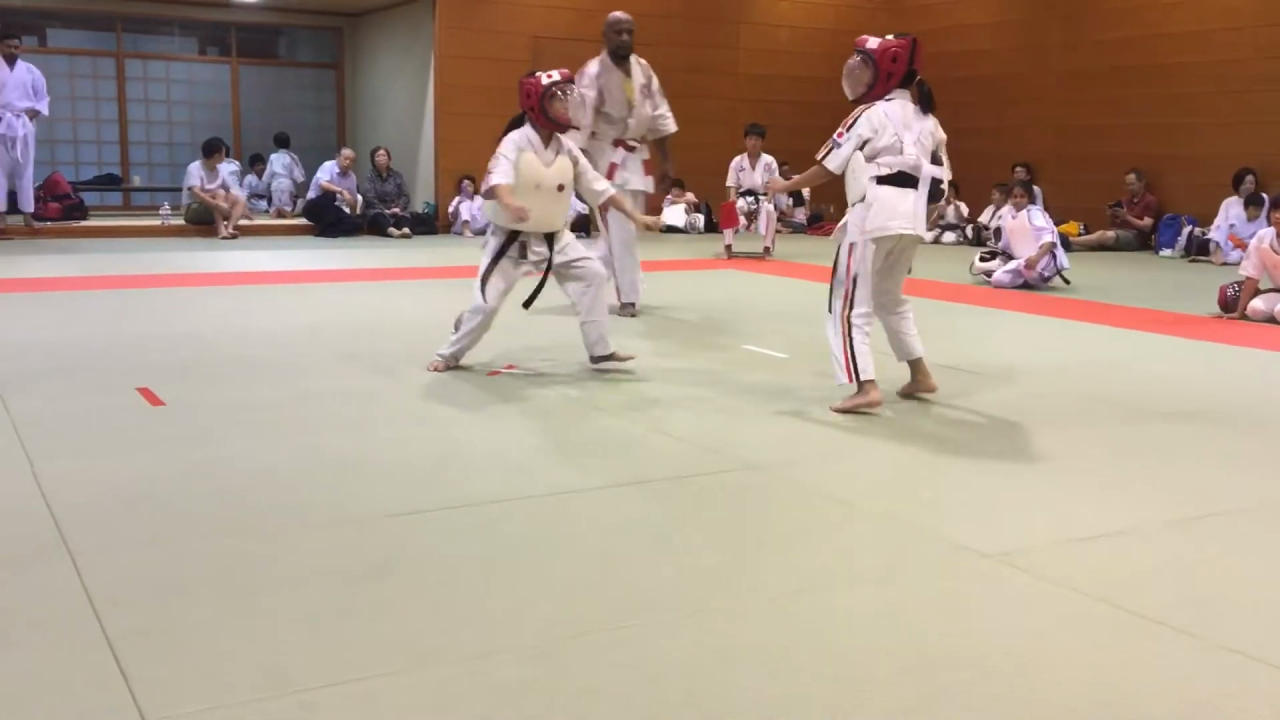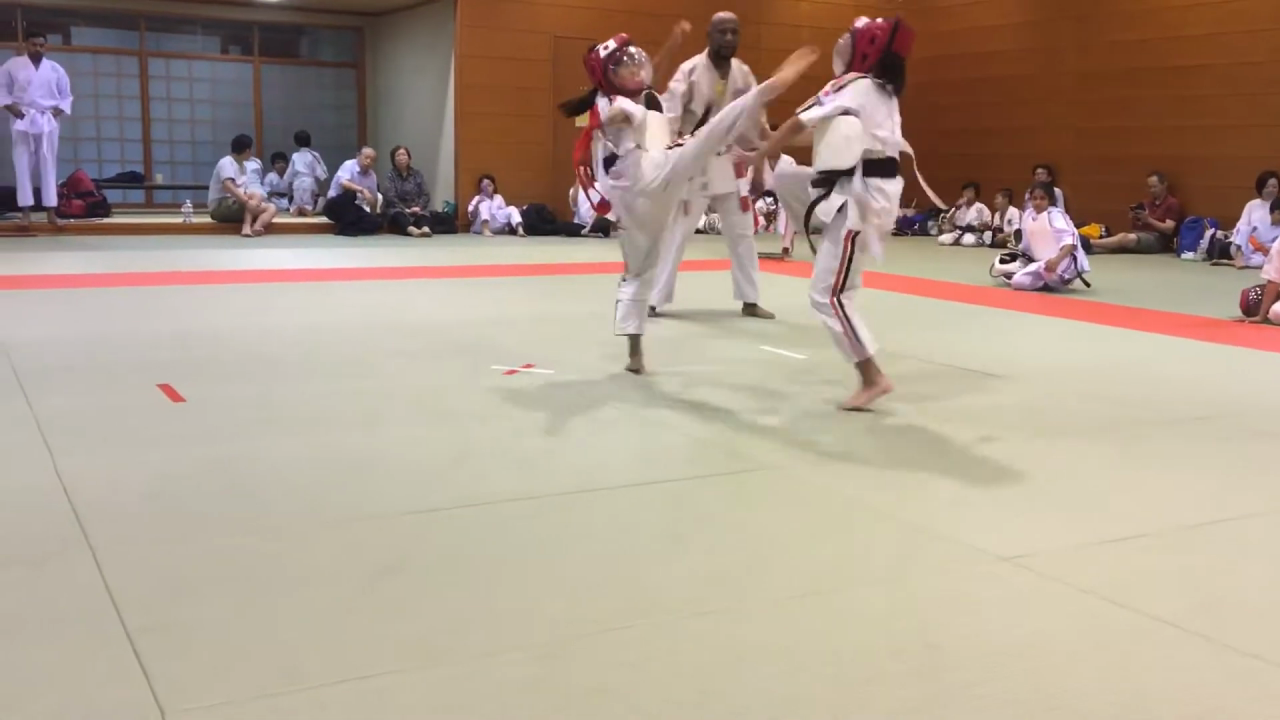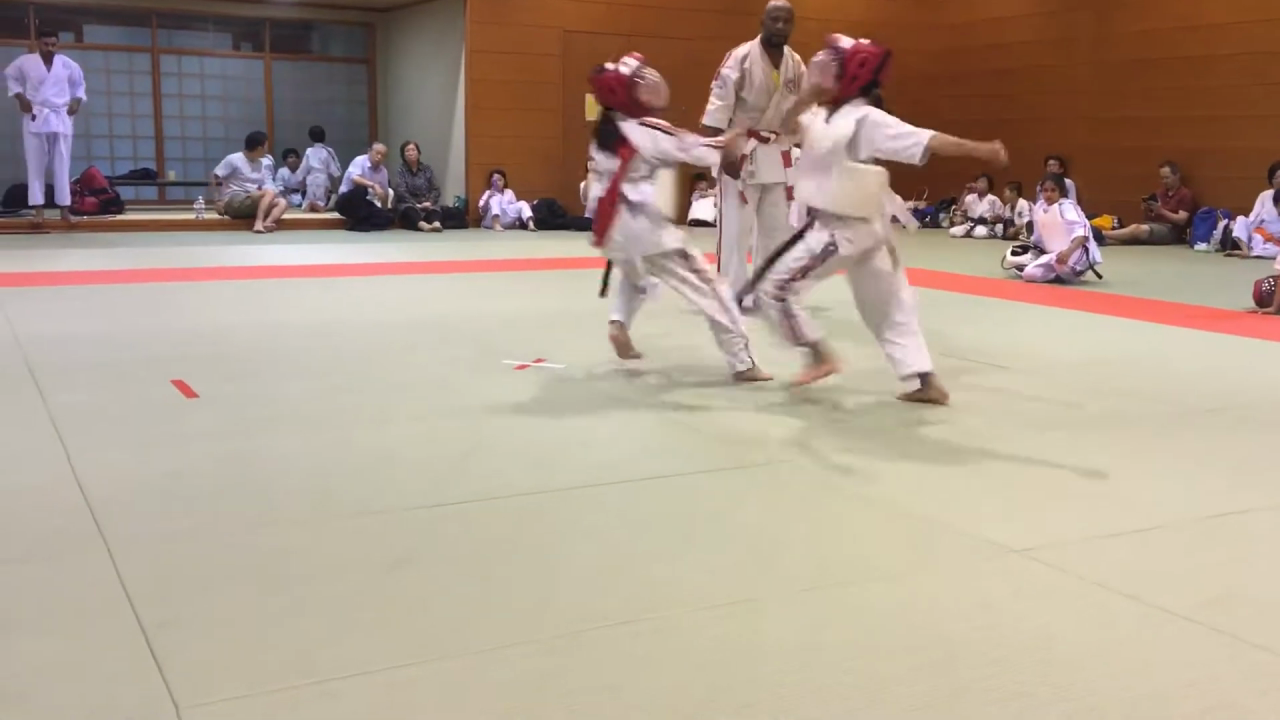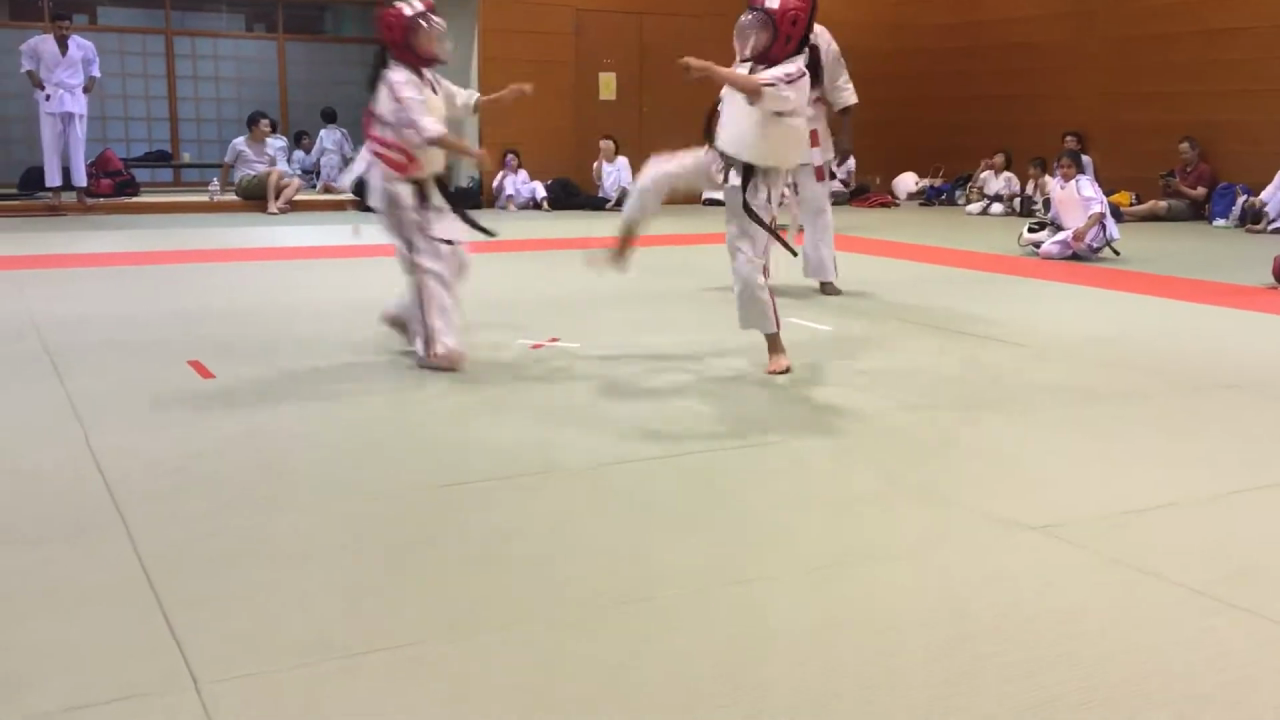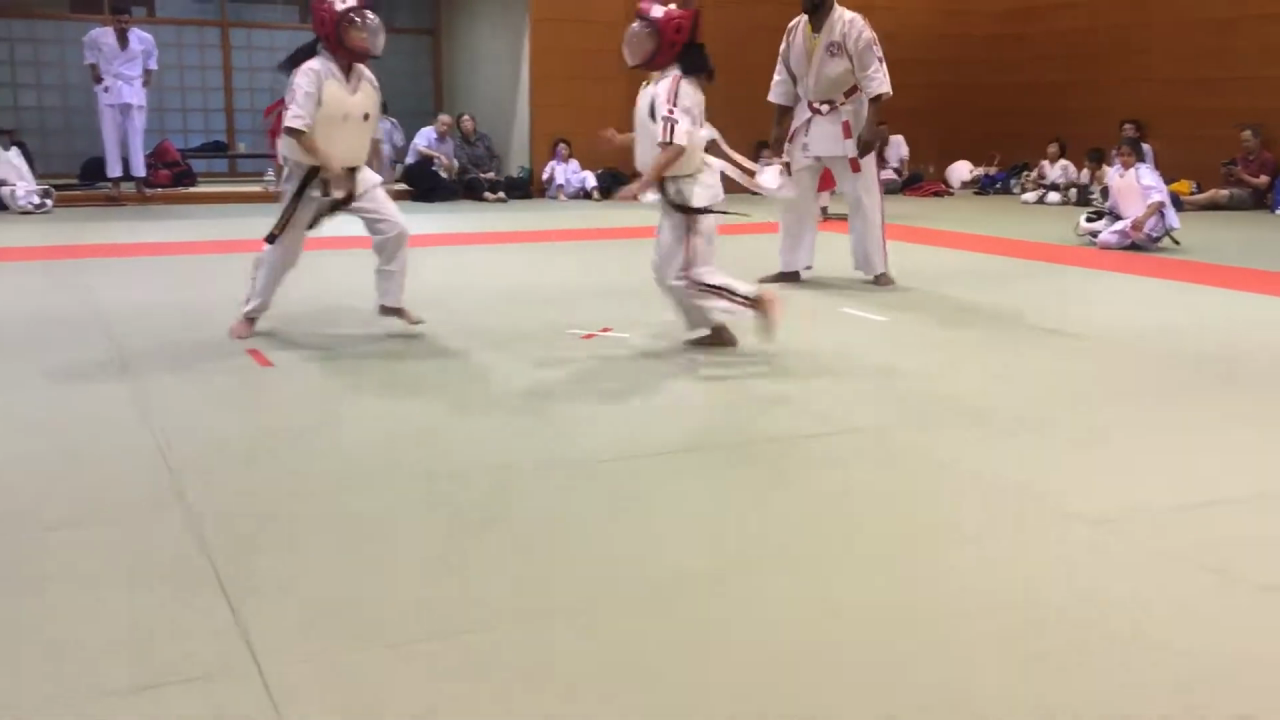
dt=0.5s
person 1, frame 1
left shoulder: (869, 114)
right shoulder: (926, 118)
left elbow: (828, 166)
right elbow: (941, 173)
left wrist: (787, 184)
left hip: (874, 210)
right hip: (911, 213)
left knee: (851, 305)
right knee: (890, 298)
left ankle: (866, 388)
right ankle: (919, 374)
person 1, frame 2
left shoulder: (854, 85)
right shoulder: (879, 89)
left elbow: (803, 120)
left wrist: (767, 147)
left hip: (860, 196)
right hip: (849, 188)
left knee: (828, 293)
right knee: (784, 177)
left ankle: (873, 379)
person 1, frame 3
left shoulder: (866, 120)
right shoulder: (823, 111)
left elbow: (924, 141)
right elbow: (791, 126)
left wrist: (981, 149)
right wrist: (807, 96)
left hip: (843, 230)
right hip: (828, 223)
left knee: (773, 287)
right knee: (887, 309)
left ankle: (821, 356)
right ankle: (929, 384)
person 1, frame 4
left shoulder: (793, 74)
right shoulder: (759, 67)
left elbow: (754, 91)
left wrist: (708, 68)
left hip: (754, 183)
right hip: (723, 162)
left knee: (749, 268)
right knee: (660, 172)
left ankle: (775, 348)
right ankle: (627, 235)
person 1, frame 5
left shoulder: (672, 86)
right shoulder: (670, 81)
left elbow: (676, 146)
left wrist: (643, 184)
right wrist: (627, 139)
left hip: (689, 190)
right hip: (677, 187)
left knee: (684, 276)
right knee: (668, 270)
left ankle: (757, 300)
right ankle: (717, 329)
person 2, frame 1
left shoulder: (567, 149)
right shoulder: (516, 142)
left elbow: (598, 187)
right elbow: (496, 180)
left wrist: (635, 216)
right wrist: (508, 203)
left hip: (553, 239)
right hip: (510, 239)
left knee: (593, 275)
right knee: (485, 302)
left ankle: (600, 350)
right ankle: (449, 354)
person 2, frame 2
left shoulder: (624, 101)
right shoulder: (612, 104)
left elbow: (643, 79)
right elbow: (622, 113)
left wrist: (672, 42)
right wrist: (621, 120)
left hip: (628, 198)
right hip: (648, 177)
left knee: (638, 272)
right knee: (705, 139)
left ankle: (635, 349)
person 2, frame 3
left shoulder: (605, 135)
right shoulder: (653, 133)
right elbow: (704, 150)
right wrist: (738, 135)
left hip: (617, 232)
right hip: (650, 230)
left knee: (635, 278)
right knee: (709, 291)
left ankle: (619, 323)
right ankle: (742, 364)
person 2, frame 4
left shoulder: (426, 79)
right shoulder: (398, 82)
left elbow: (465, 102)
right elbow: (431, 133)
left wrist: (506, 95)
right wrist: (475, 154)
left hip: (422, 186)
right hip: (399, 188)
left knee: (452, 259)
right knee: (435, 265)
left ankle: (405, 317)
right ankle: (435, 346)
person 2, frame 5
left shoulder: (366, 79)
right shoulder: (312, 72)
right elbow: (295, 126)
left wrist: (375, 166)
right wrist: (328, 165)
left hip: (356, 174)
right hip: (309, 175)
left knee: (393, 229)
right knee: (283, 245)
left ankle: (391, 303)
right ankle: (251, 313)
person 3, frame 1
left shoulder: (644, 69)
right shoulder: (592, 74)
left elbow: (660, 117)
right elbow: (579, 126)
left wrist: (666, 162)
left hip: (638, 156)
right hip: (607, 159)
left knee: (614, 229)
right knee: (620, 231)
right ankle: (628, 297)
person 3, frame 2
left shoulder: (744, 75)
right shoulder: (690, 70)
left elbow: (755, 126)
right elbow: (668, 120)
left hip: (728, 164)
left knee: (742, 232)
right knee: (676, 232)
left ankle: (749, 300)
right ankle: (654, 298)
person 3, frame 3
left shoulder: (795, 64)
right shoulder: (740, 57)
right elbow: (718, 107)
left hip: (777, 152)
right hip: (741, 152)
left knee: (777, 228)
right knee: (737, 226)
person 3, frame 4
left shoulder: (819, 37)
left elbow: (839, 87)
left wrist: (848, 135)
left hip: (808, 130)
left knee: (816, 204)
left ankle: (825, 276)
person 3, frame 5
left shoulder: (852, 25)
right shoulder: (795, 29)
left elbow: (874, 76)
right elbow: (784, 82)
left wrist: (871, 125)
right wrist: (778, 127)
left hip: (846, 120)
right hip: (807, 121)
left knee: (863, 196)
right knee: (796, 196)
left ankle: (878, 267)
right ankle: (791, 266)
person 4, frame 1
left shoulder: (31, 71)
left elbow: (43, 98)
left wrist: (34, 113)
left hip: (23, 124)
left knee: (25, 169)
left ankle: (27, 214)
person 4, frame 2
left shoulder: (55, 69)
left elbow: (66, 95)
left wrist: (58, 112)
left hip: (48, 121)
right hip: (23, 121)
left knee: (48, 165)
right knee: (23, 165)
left ankle: (51, 211)
right ankle: (26, 212)
person 4, frame 3
left shoulder: (68, 65)
right shoulder: (25, 62)
left elbow: (80, 84)
right elbow: (10, 77)
left wrist: (77, 102)
right wrist: (20, 98)
left hip: (61, 118)
right hip: (36, 118)
left knee: (62, 164)
right knee: (36, 164)
left ankle: (64, 208)
right ankle: (39, 209)
person 4, frame 4
left shoulder: (83, 45)
right shoulder: (38, 43)
left elbow: (93, 61)
right elbow: (25, 53)
left wrist: (92, 80)
right wrist: (32, 75)
left hip: (76, 98)
right hip: (50, 98)
left knee: (77, 145)
right knee: (51, 145)
left ankle: (80, 190)
right ankle: (56, 191)
person 4, frame 5
left shoulder: (143, 38)
right shoulder: (98, 36)
left elbow: (152, 54)
right elbow: (88, 47)
left wrist: (149, 74)
right wrist: (94, 68)
left hip: (134, 90)
right hip: (109, 90)
left knee: (136, 135)
right knee: (111, 136)
left ankle: (139, 181)
right ankle: (115, 181)
